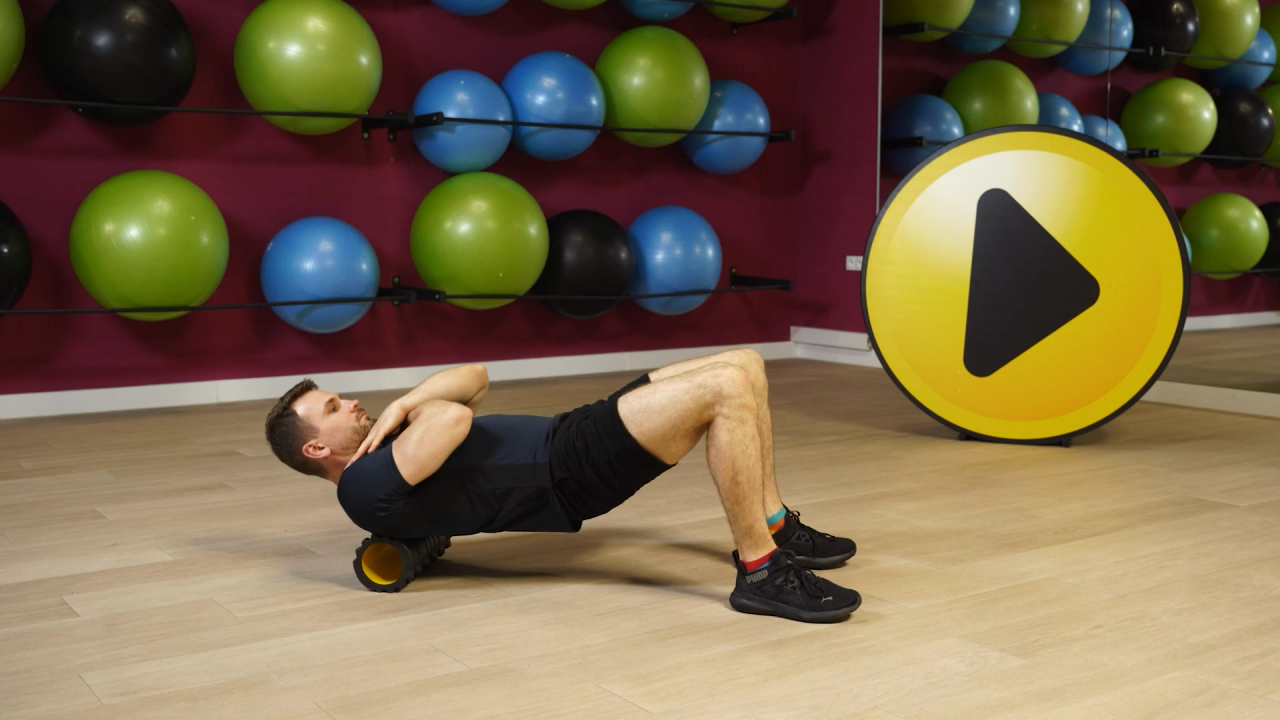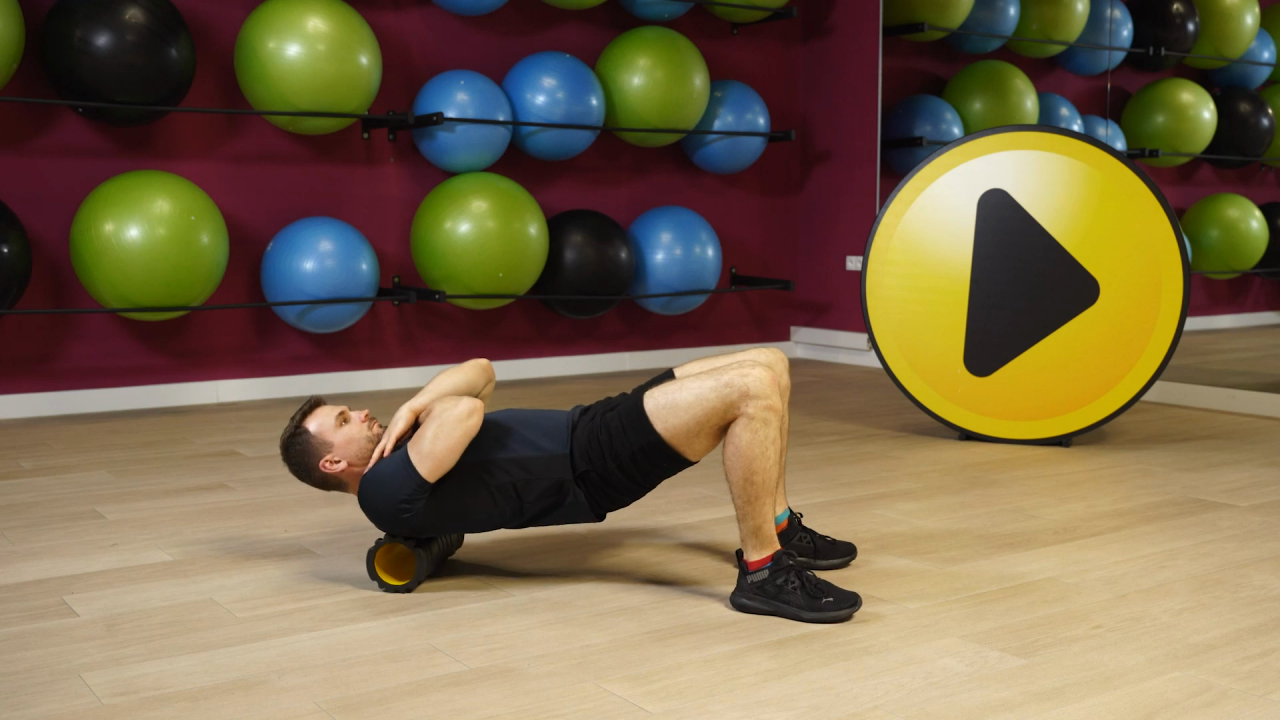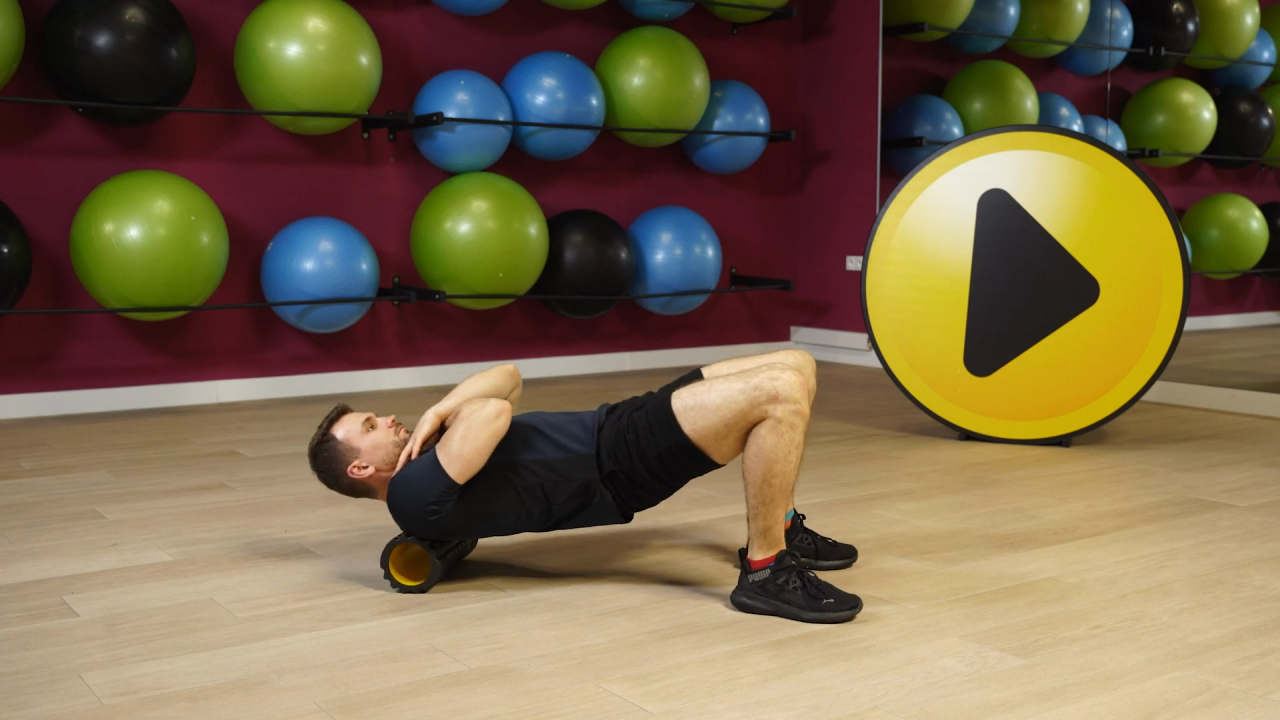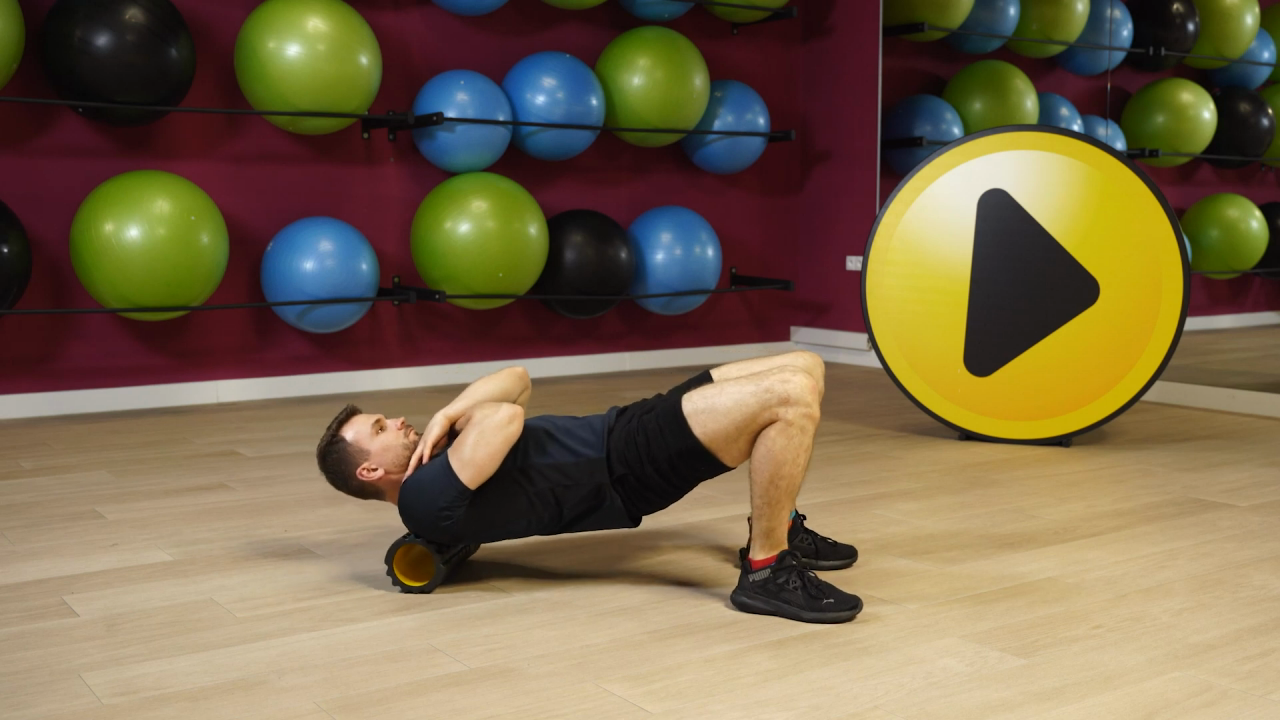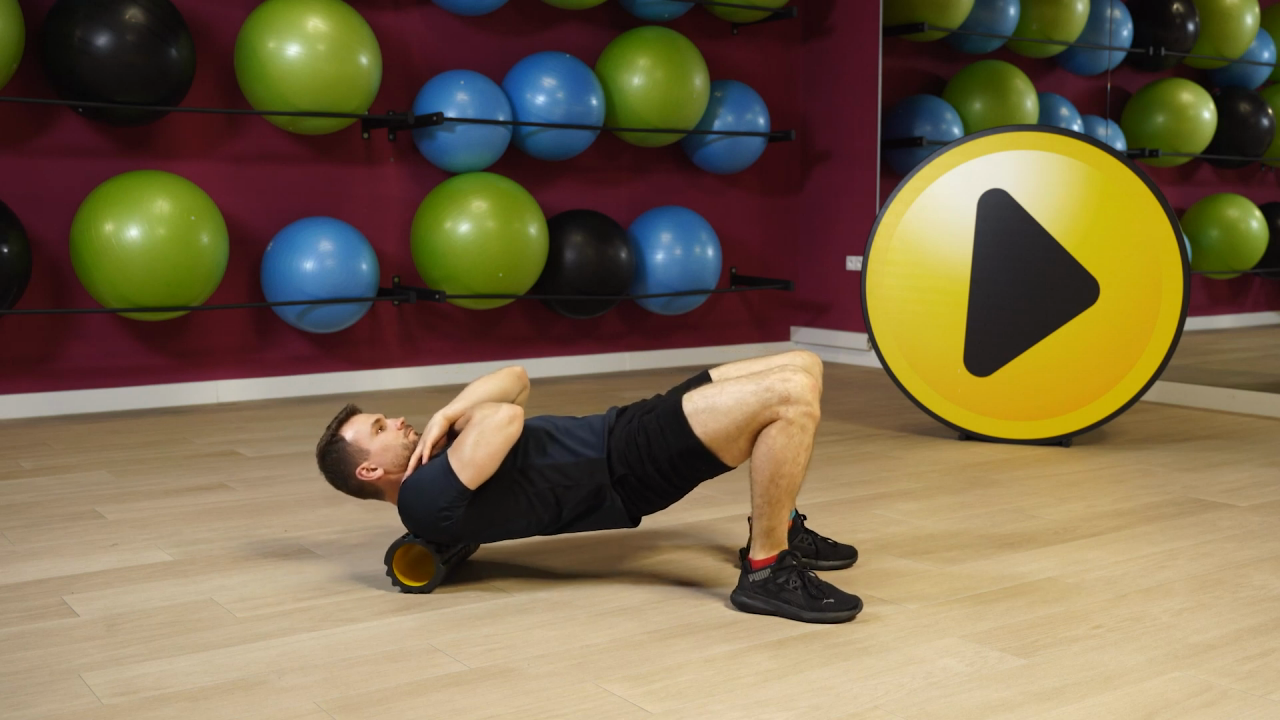
dt=0.5s
person 1, frame 1
left shoulder: (392, 444)
right shoulder: (366, 488)
left elbow: (475, 376)
right elbow: (453, 420)
left wrist: (402, 404)
right wrist: (412, 407)
left hip: (568, 439)
right hip: (568, 474)
left knee: (743, 366)
right knee: (726, 389)
left ankle: (776, 526)
right ankle: (762, 571)
person 1, frame 2
left shoulder: (405, 450)
right shoulder: (389, 492)
left elbow: (479, 372)
right elbow: (465, 411)
left wrist: (413, 406)
right wrist: (424, 409)
left hip: (592, 432)
right hip: (591, 466)
left knee: (768, 364)
right knee: (754, 390)
left ankle: (779, 529)
right ankle: (763, 572)
person 1, frame 3
left shoulder: (431, 453)
right shoulder: (416, 494)
left elbow: (507, 376)
right elbow: (494, 412)
left wrist: (438, 412)
right wrist: (447, 414)
left hip: (617, 428)
right hip: (616, 466)
left knee: (794, 366)
right knee: (780, 393)
left ankle: (781, 530)
right ankle: (766, 571)
person 1, frame 4
left shoulder: (442, 456)
right shoulder: (427, 499)
left elbow: (517, 379)
right elbow: (505, 417)
left wrist: (448, 414)
right wrist: (459, 417)
left hip: (627, 432)
right hip: (626, 468)
left knee: (804, 367)
right knee: (791, 396)
left ankle: (782, 530)
right ankle: (766, 571)
person 1, frame 5
left shoulder: (439, 457)
right shoulder: (428, 498)
left elbow: (515, 378)
right elbow: (506, 418)
left wrist: (448, 414)
right wrist: (455, 416)
left hip: (626, 431)
right hip: (626, 469)
left knee: (801, 367)
right knee: (791, 397)
left ankle: (782, 529)
right ankle: (766, 571)
